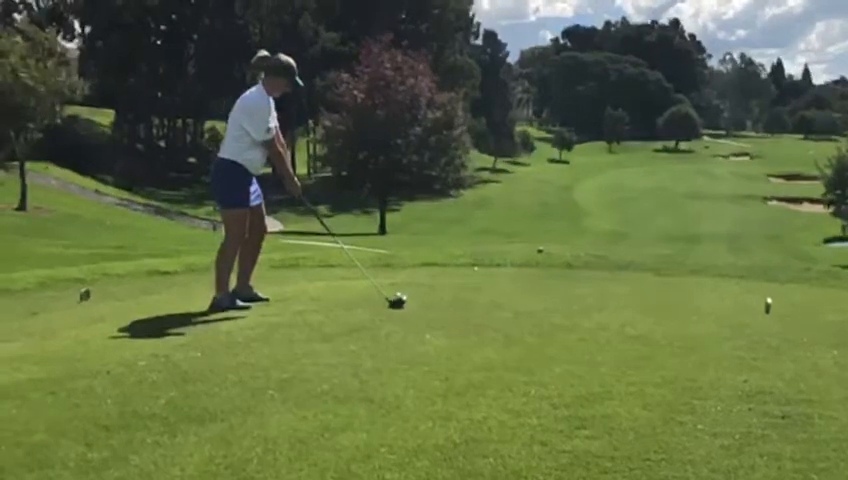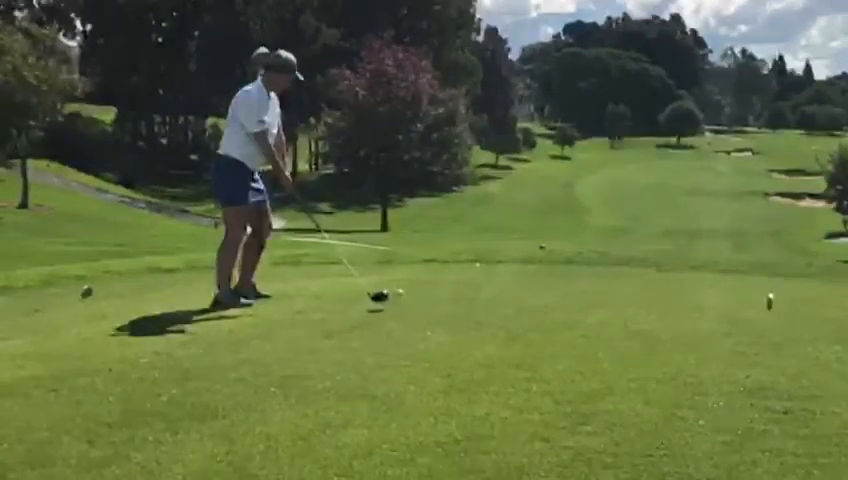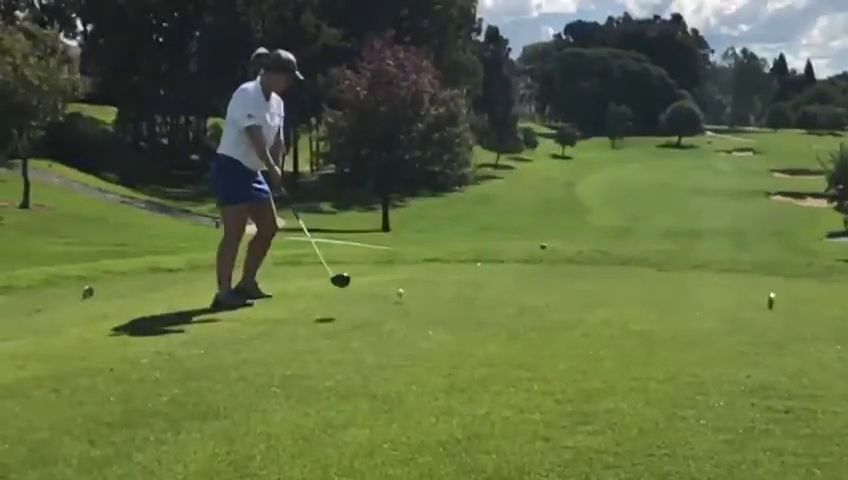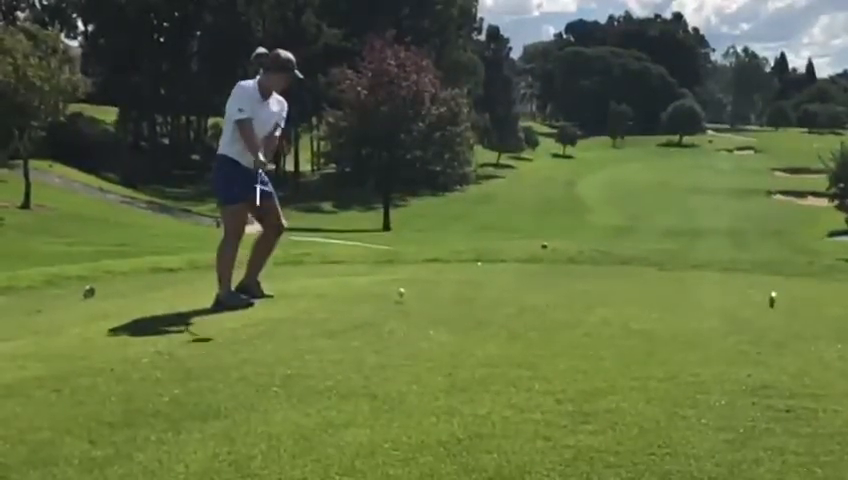
dt=0.7s
person 1, frame 1
left shoulder: (265, 100)
right shoulder: (256, 102)
left elbow: (279, 141)
right elbow: (271, 147)
left wrist: (289, 175)
right wrist: (290, 179)
left hip: (245, 173)
right hip: (231, 172)
left knee: (257, 231)
right knee: (236, 235)
left ankle: (242, 288)
right ankle: (221, 296)
person 1, frame 2
left shoulder: (271, 98)
right shoulder: (251, 96)
left elbow: (278, 138)
right elbow: (262, 141)
left wrist: (284, 171)
right wrist: (281, 174)
left hip: (248, 171)
right hip: (231, 169)
left knee: (262, 228)
right knee: (236, 232)
left ankle: (244, 286)
right ankle: (223, 293)
person 1, frame 3
left shoulder: (277, 102)
right shoulder: (247, 93)
left elbow: (277, 139)
right elbow: (254, 136)
left wrist: (276, 169)
right wrist: (271, 167)
left hip: (252, 171)
right hip: (231, 168)
left knee: (268, 227)
right knee: (234, 232)
left ankle: (246, 284)
right ankle: (223, 293)
person 1, frame 4
left shoulder: (280, 104)
right shoulder: (244, 90)
left elbow: (274, 135)
right elbow: (244, 128)
left wrist: (263, 160)
right wrist: (257, 155)
left hip: (255, 170)
right hip: (231, 166)
left knee: (275, 226)
right knee: (234, 231)
left ankle: (249, 282)
right ankle: (224, 293)
